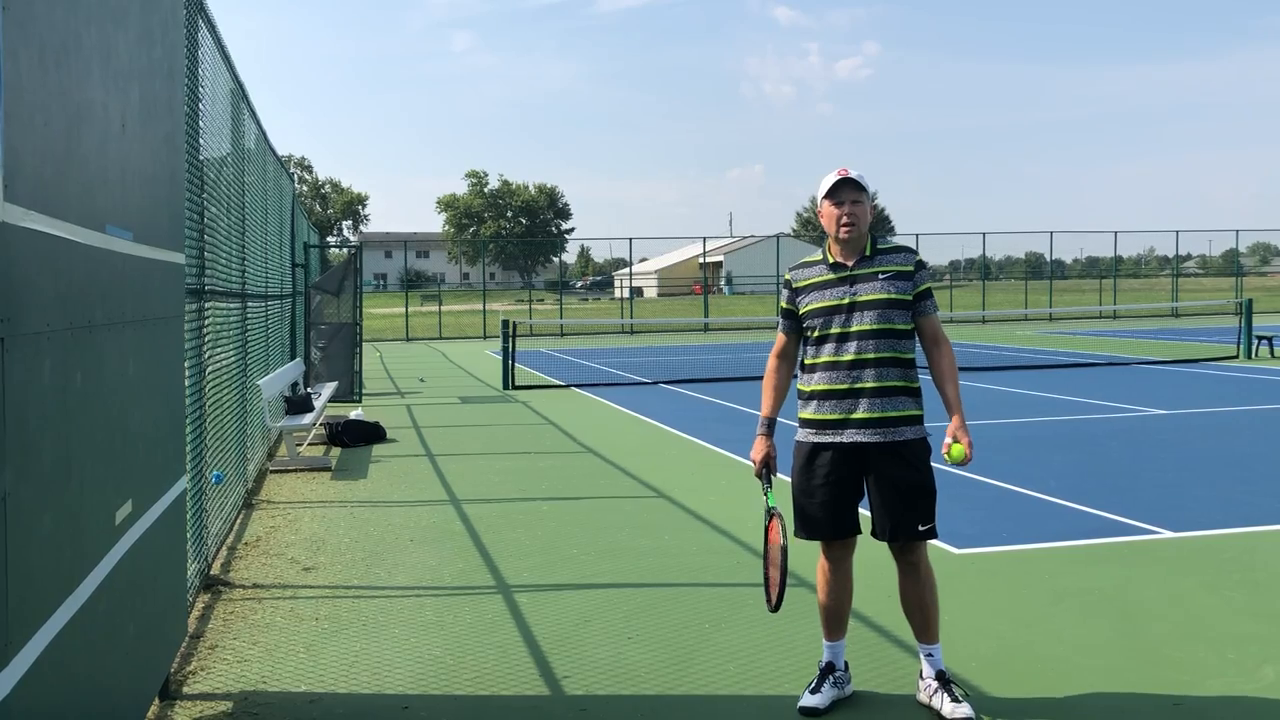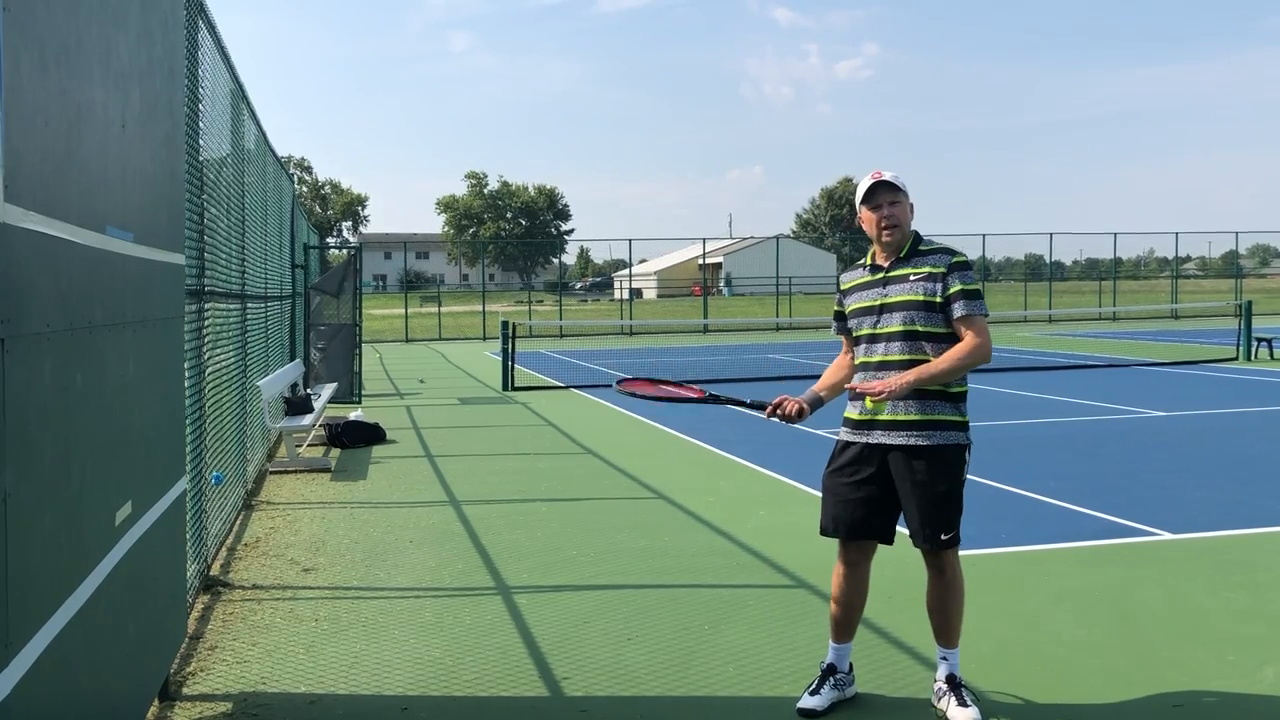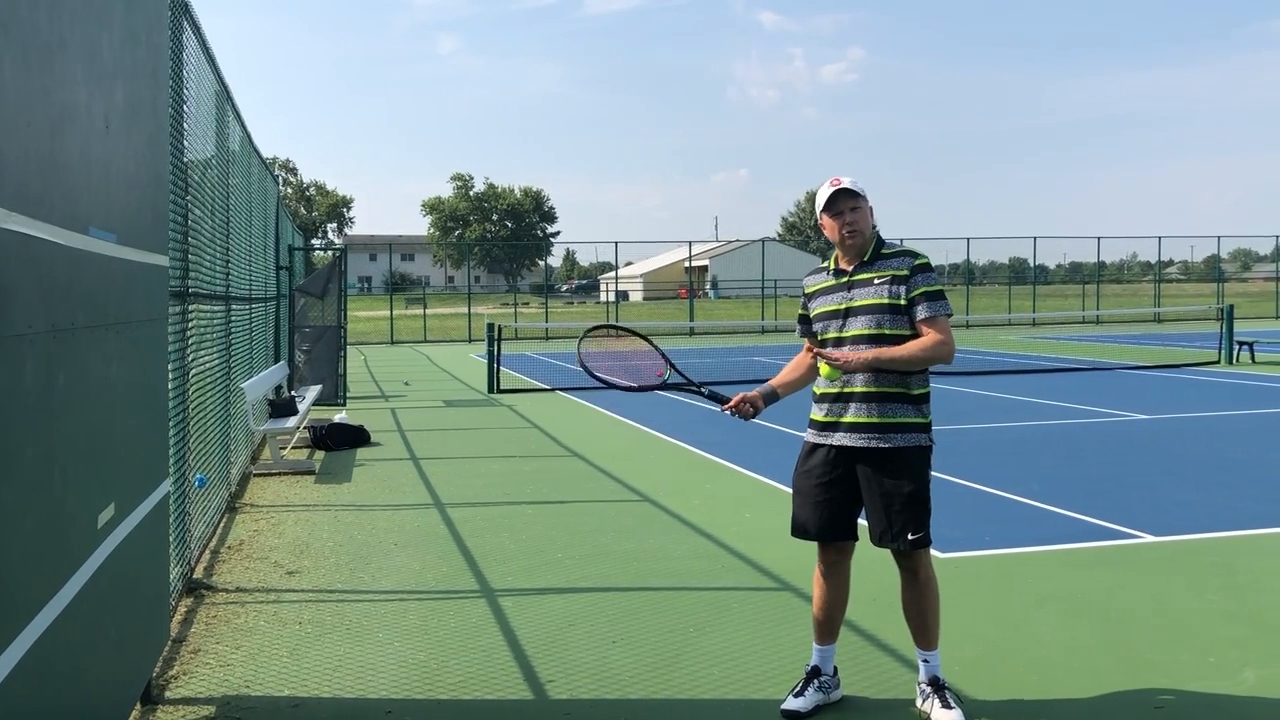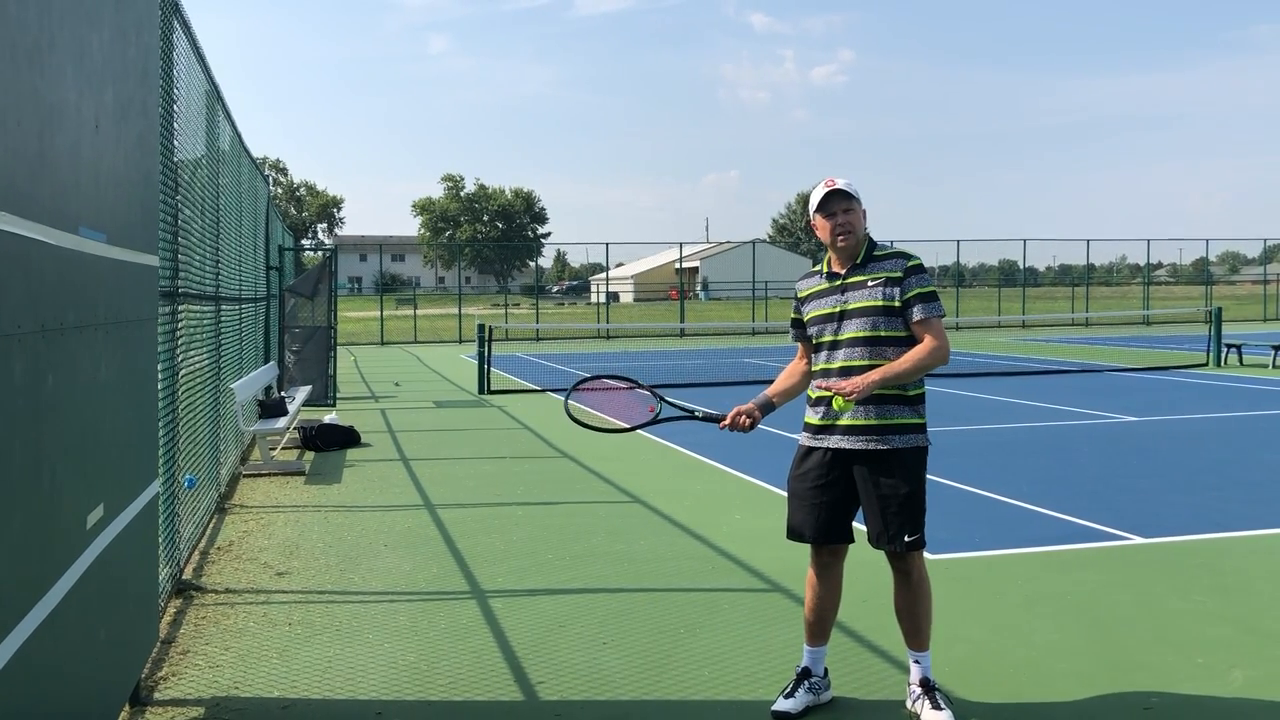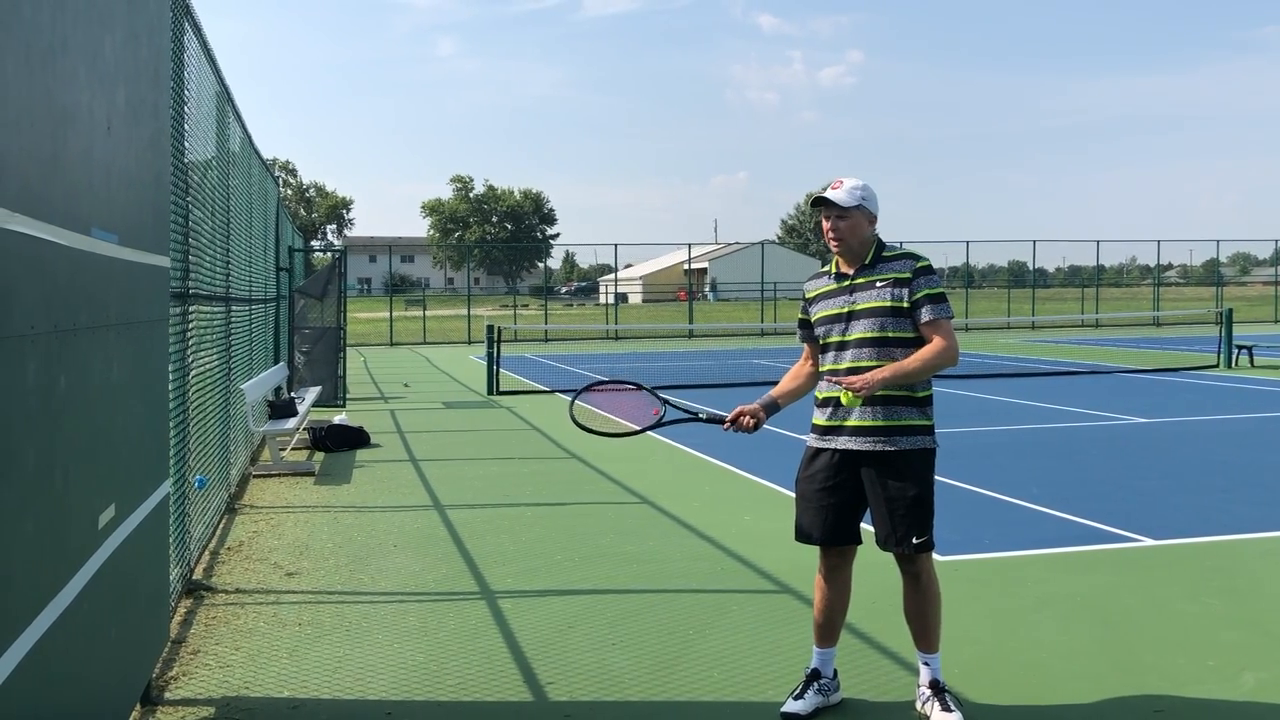
dt=1s
person 1, frame 1
left shoulder: (906, 264)
right shoulder: (799, 277)
left elbow: (936, 342)
right elbow: (782, 356)
left wrist: (956, 415)
right wrist: (766, 429)
left hip: (899, 437)
right hip: (823, 439)
left knee: (911, 553)
right knee: (834, 550)
left ankle: (933, 673)
right ankle: (834, 668)
person 1, frame 2
left shoulder: (948, 264)
right shoulder: (851, 280)
left elbow: (978, 346)
left wrist: (906, 381)
right wrist: (810, 399)
left hip: (933, 439)
right hip: (861, 438)
left knee: (940, 554)
right knee: (852, 550)
right ankle: (837, 669)
person 1, frame 3
left shoulder: (910, 267)
right shoulder: (815, 283)
left elbow: (942, 346)
left wrist: (866, 357)
right wrist: (765, 393)
left hip: (897, 440)
right hip: (828, 440)
left knee: (912, 555)
right knee: (831, 551)
right ankle: (822, 672)
person 1, frame 4
left shoulder: (903, 268)
right shoulder: (807, 286)
left elbow: (936, 348)
left wrist: (869, 380)
right wrist: (760, 405)
left hip: (893, 442)
right hip: (822, 443)
left knee: (905, 557)
right knee: (824, 553)
right ankle: (812, 674)
person 1, frame 5
left shoulder: (912, 270)
right shoulder: (815, 287)
left elbow: (946, 350)
left wrist: (879, 379)
right wrist: (765, 407)
left hip: (900, 444)
right hip: (830, 445)
left knee: (914, 559)
right knee: (832, 556)
right ankle: (822, 675)
